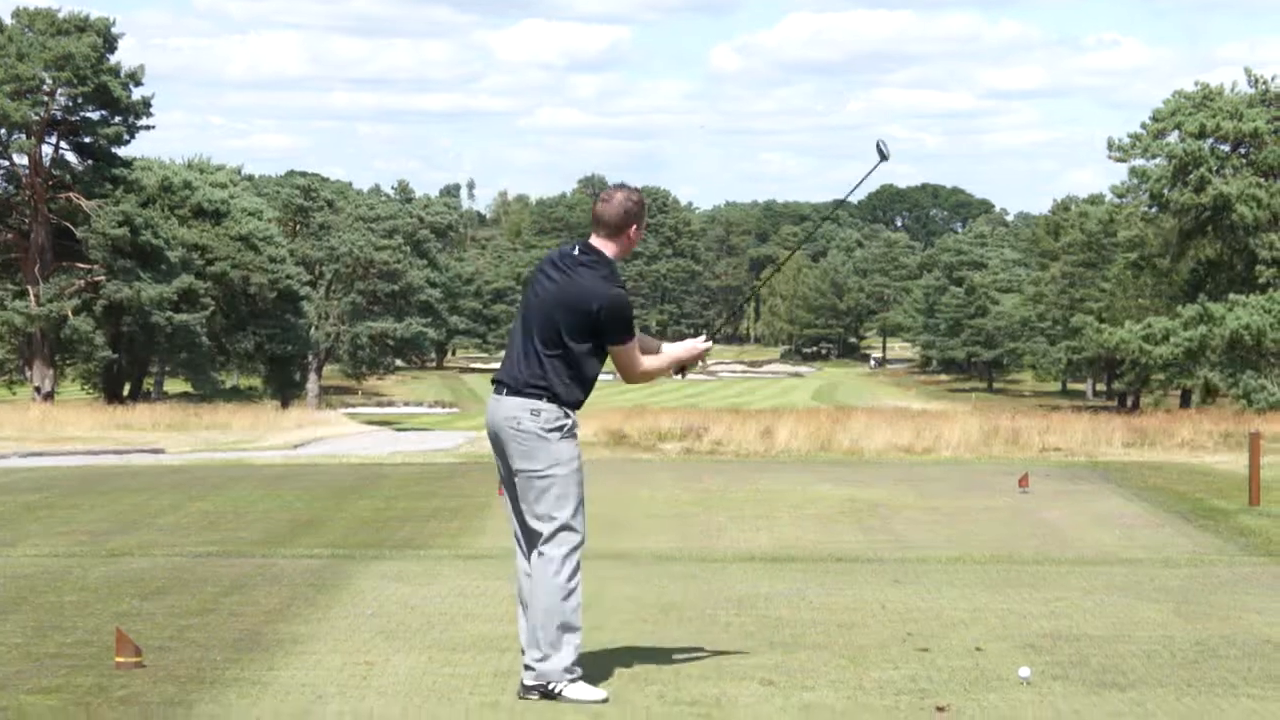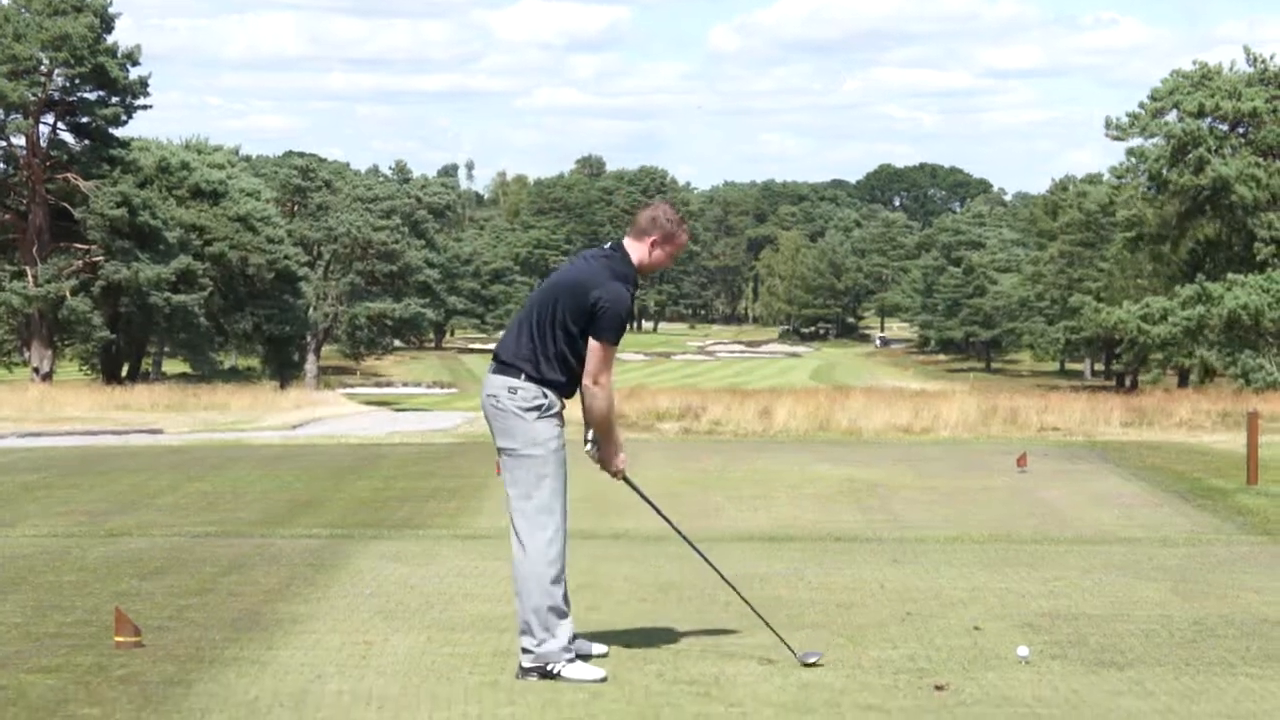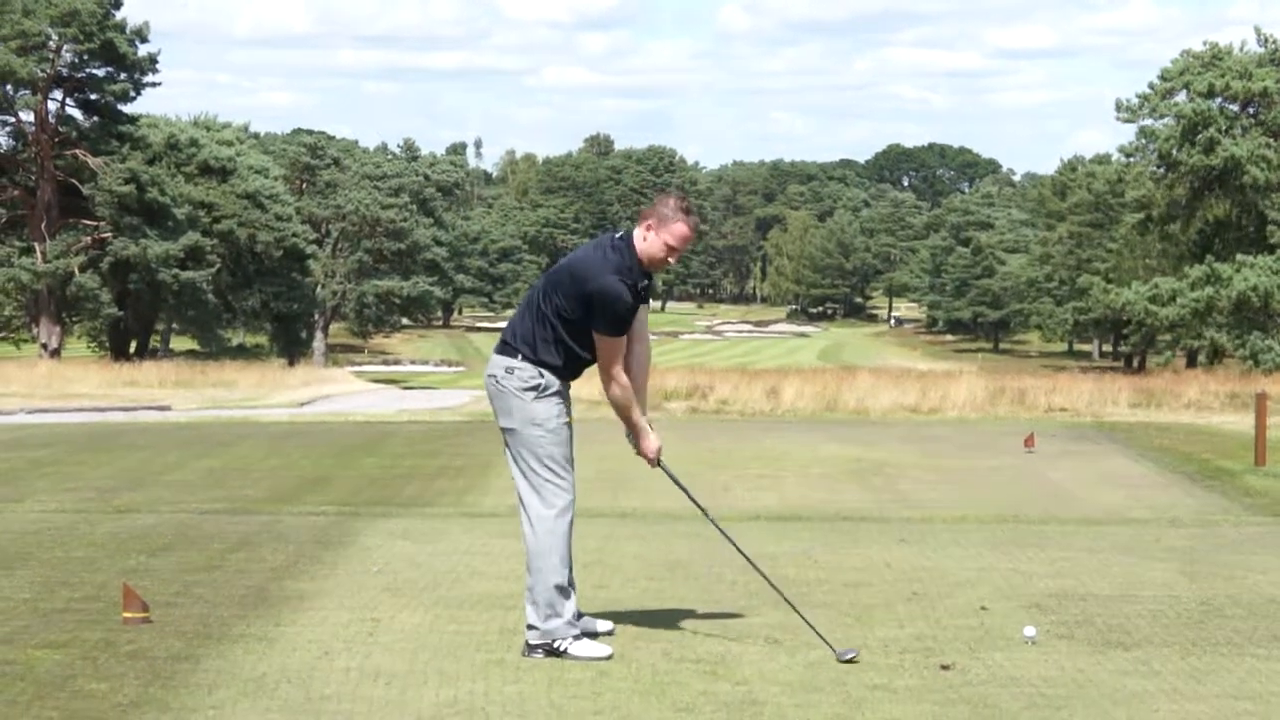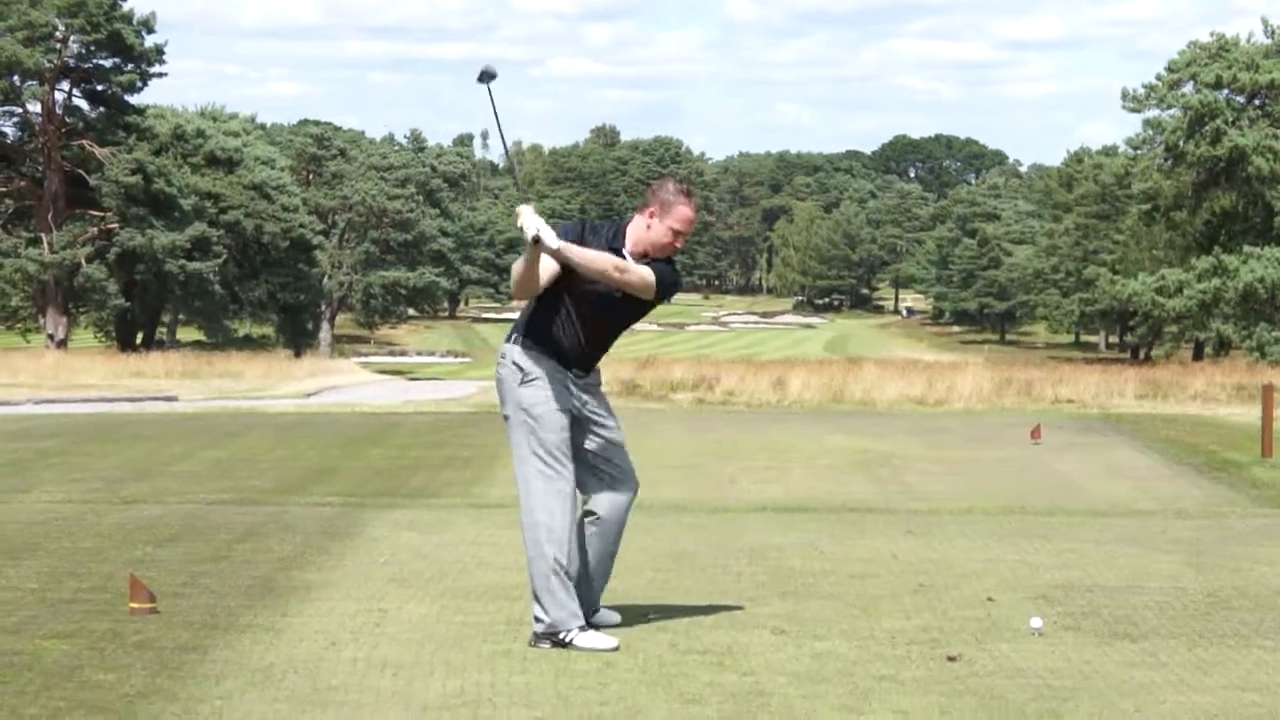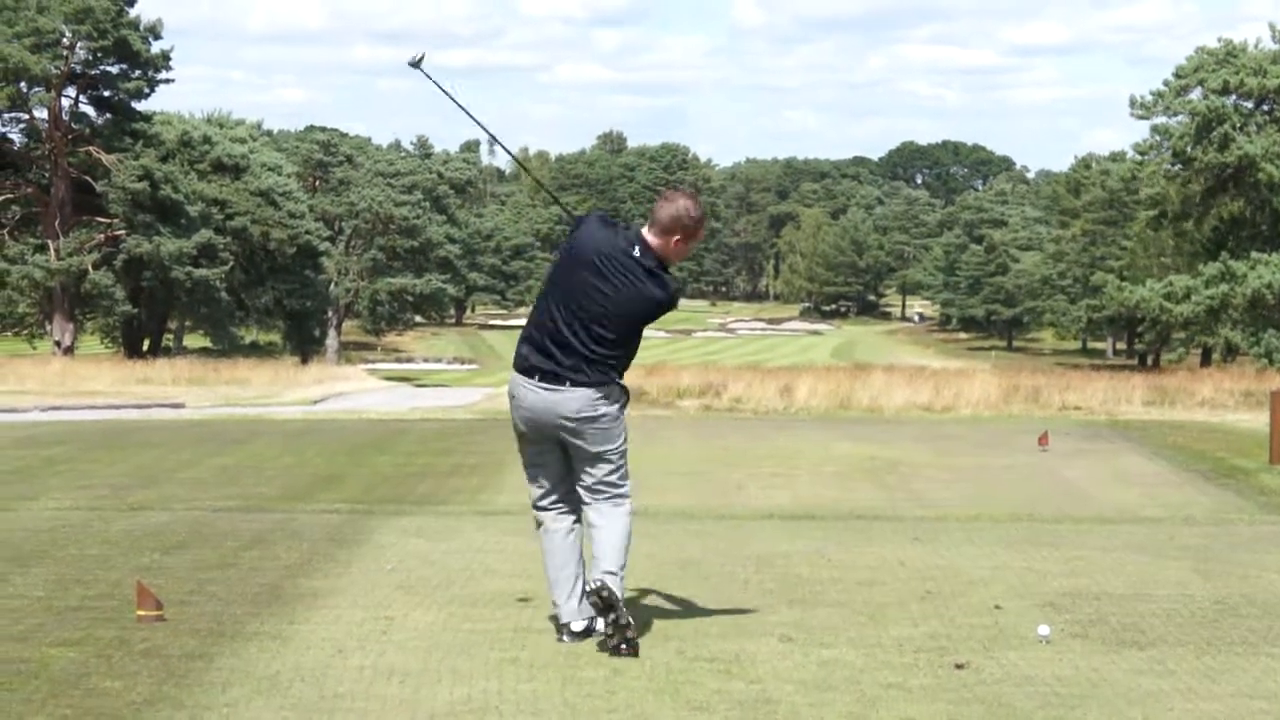
dt=0.5s
person 1, frame 1
left shoulder: (558, 262)
right shoulder: (607, 293)
right elbow: (633, 369)
left wrist: (663, 347)
right wrist: (684, 354)
left hip: (507, 407)
right hip: (540, 417)
left knee: (534, 542)
right knee: (560, 540)
left ankle: (541, 654)
right ankle: (549, 672)
person 1, frame 2
left shoulder: (598, 263)
right shoulder: (614, 291)
right elbow: (595, 382)
left wrist: (598, 435)
right wrist: (609, 445)
left hip: (520, 391)
right hip: (525, 397)
left knee: (545, 521)
right knee: (540, 524)
left ankle: (554, 633)
right ankle: (542, 653)
person 1, frame 3
left shoulder: (637, 268)
right shoulder: (609, 280)
left elbow: (638, 345)
right elbow: (612, 370)
left wrist: (642, 421)
right wrist: (643, 430)
left hip: (546, 378)
right hip: (526, 379)
left knee: (556, 500)
right knee: (550, 502)
left ankle: (561, 610)
right ankle: (549, 631)
person 1, frame 4
left shoulder: (664, 274)
right shoulder: (580, 233)
left elbow: (619, 273)
right elbow: (522, 290)
left wrist: (556, 246)
right wrist: (533, 249)
left hip: (582, 378)
right hip: (531, 367)
left knee: (618, 486)
right knee: (551, 495)
left ankle: (581, 602)
right ankle: (556, 622)
person 1, frame 5
left shoulder: (587, 234)
right shoulder: (662, 290)
left hip: (528, 387)
right hip: (591, 401)
left knee: (551, 504)
right knee: (608, 499)
left ankle: (572, 616)
right ankle: (607, 587)
